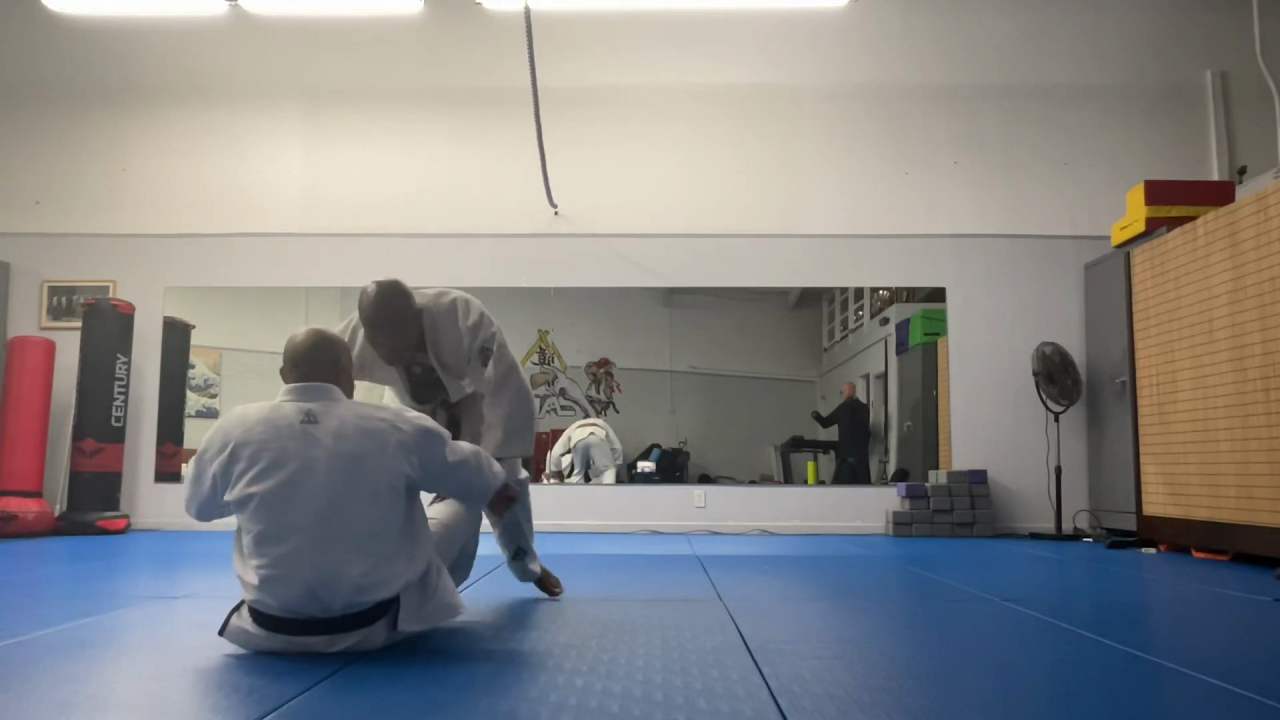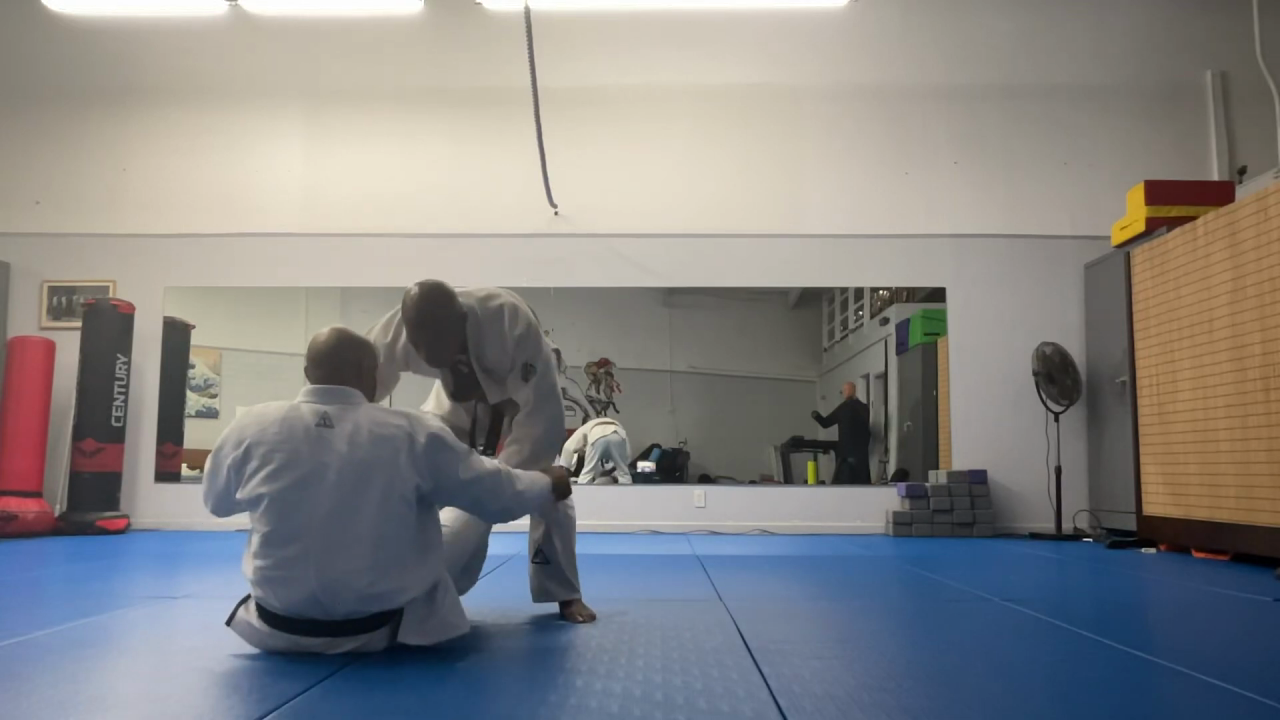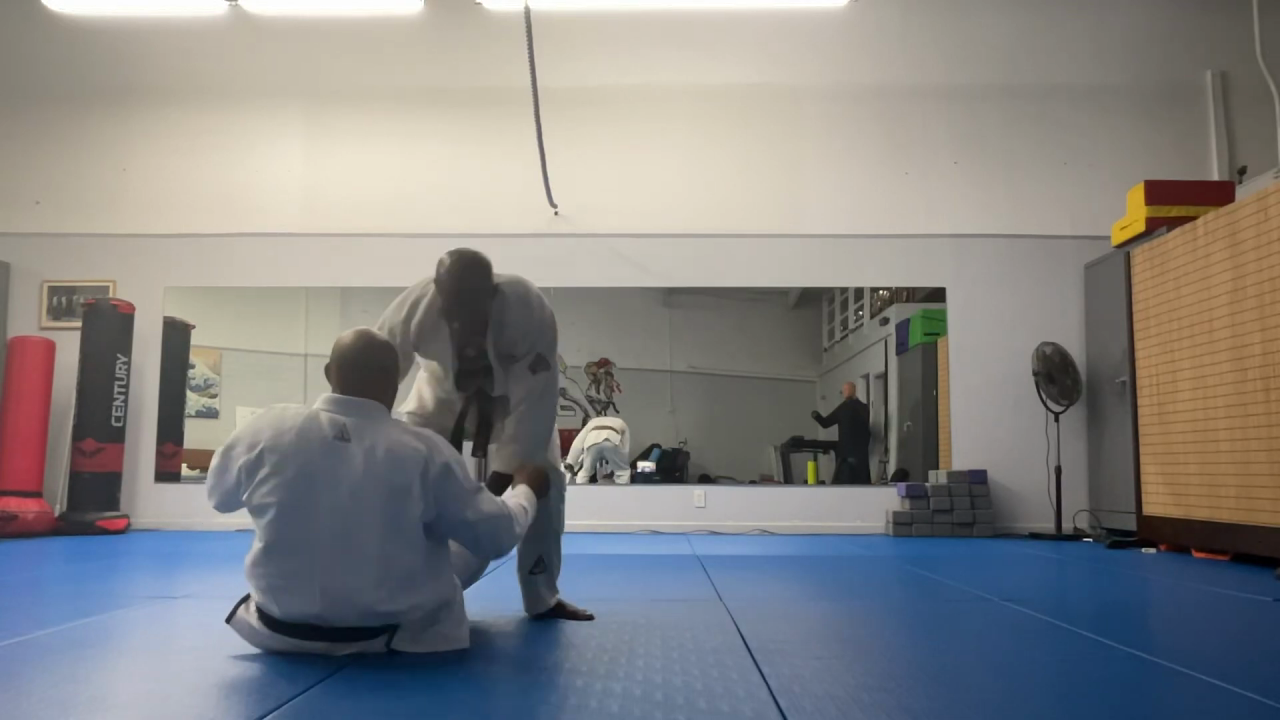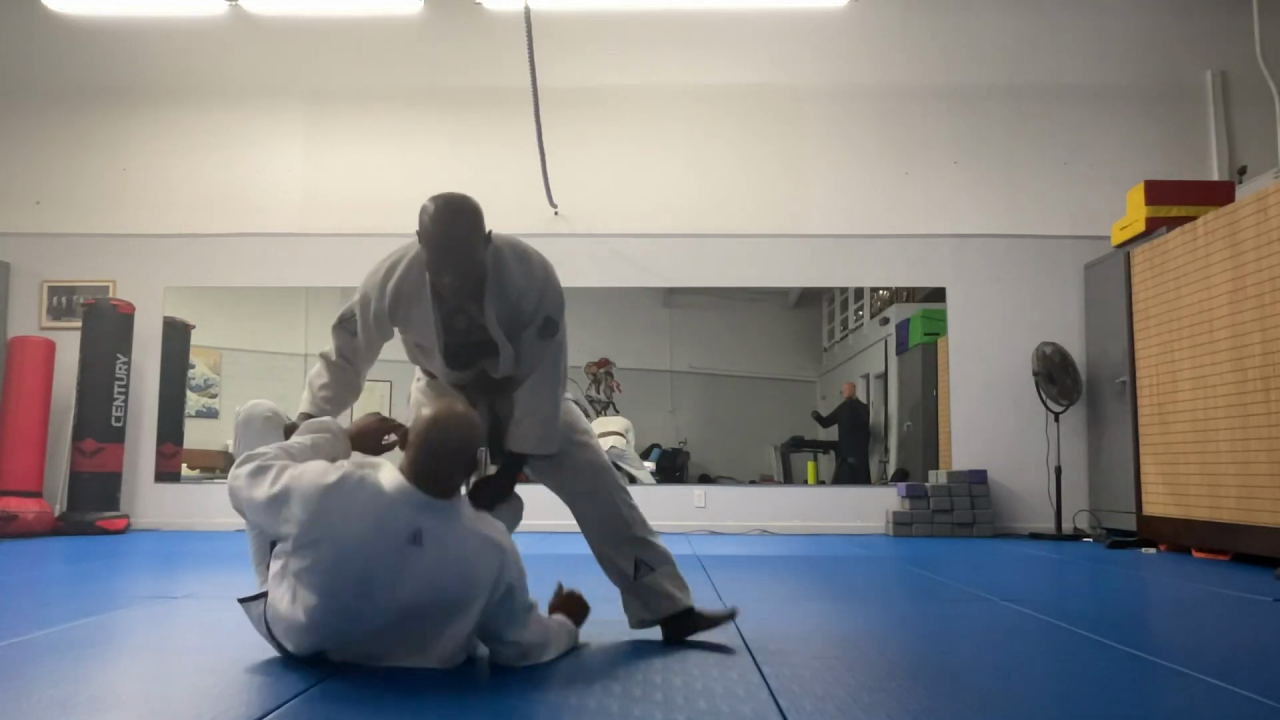
dt=0.7s
person 1, frame 1
left shoulder: (463, 316)
right shoulder: (351, 340)
left elbow: (508, 392)
left hip: (475, 400)
right hip: (413, 408)
left knee: (505, 481)
left ankle: (527, 565)
person 1, frame 2
left shoulder: (511, 322)
right shoulder: (394, 333)
left elbow: (543, 414)
left hip: (525, 390)
right hip: (457, 398)
left ankle: (565, 593)
person 1, frame 3
left shoulder: (530, 311)
right shoulder: (412, 310)
left elbow: (535, 405)
left wrist: (494, 486)
left hip: (513, 393)
right hip: (442, 392)
left knee: (543, 480)
left ankle: (541, 596)
person 1, frame 4
left shoulder: (530, 273)
right shoulder: (391, 279)
left elbow: (542, 378)
right elbow: (345, 354)
left wrist: (508, 473)
right wrist: (308, 423)
left hip: (519, 388)
right hip: (446, 392)
left knee: (591, 480)
left ankle: (667, 607)
person 2, frame 1
left shoulder: (235, 429)
right shoulder: (396, 428)
left elbow: (200, 506)
right elbow: (473, 476)
right wrist: (499, 488)
left hip: (274, 629)
right hip: (375, 623)
right knee: (466, 509)
person 2, frame 2
left shoulder: (253, 427)
right shoulder: (412, 434)
left elbow: (217, 501)
right elbow: (497, 496)
right wrist: (549, 485)
left hip: (280, 627)
right hip: (382, 626)
right knee: (472, 519)
person 2, frame 3
left shoulder: (267, 429)
right shoulder: (425, 453)
left elbow: (220, 494)
right elbow: (495, 536)
right wrist: (525, 492)
left hip: (284, 629)
right hip: (389, 634)
person 2, frame 4
left shoulder: (327, 492)
right shoulder: (492, 548)
left elbow: (247, 478)
right elbow: (521, 647)
left wrist: (340, 439)
right wrist: (567, 625)
left hip: (298, 641)
right hip: (401, 654)
